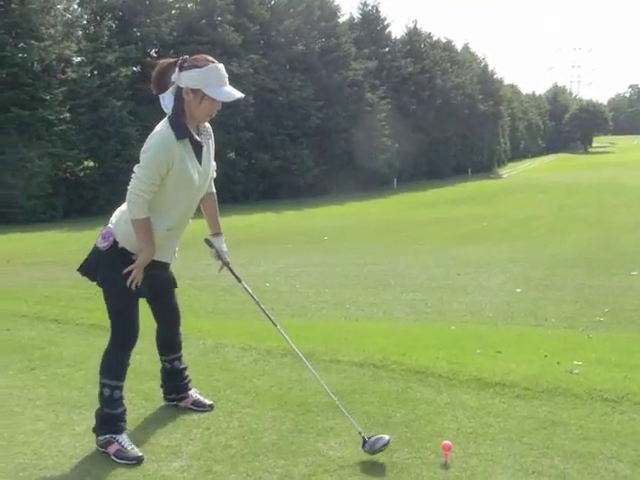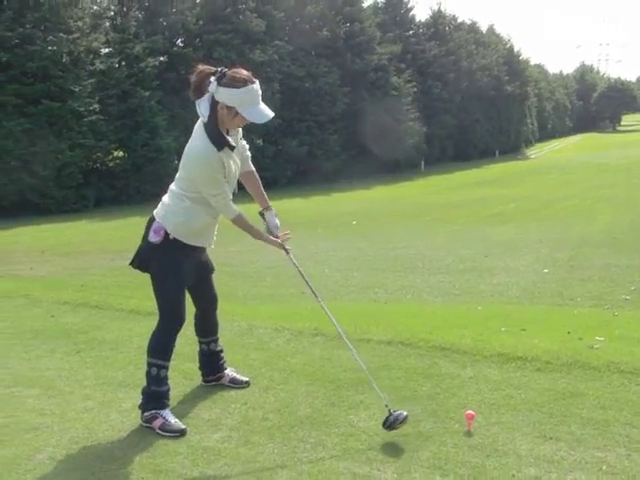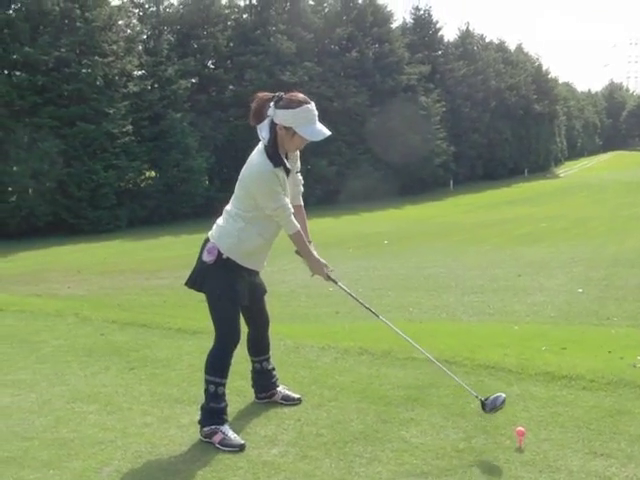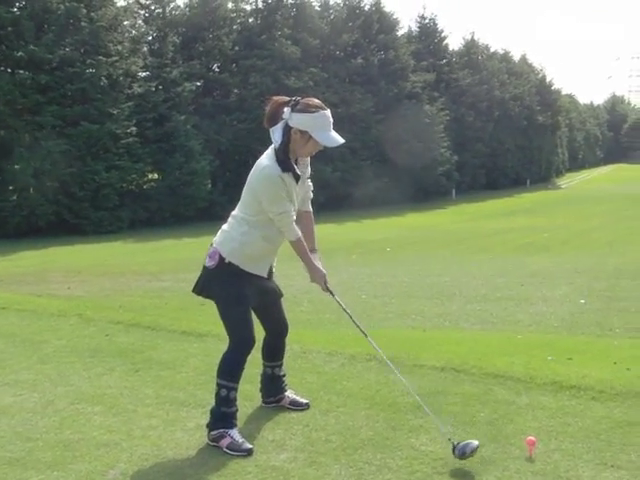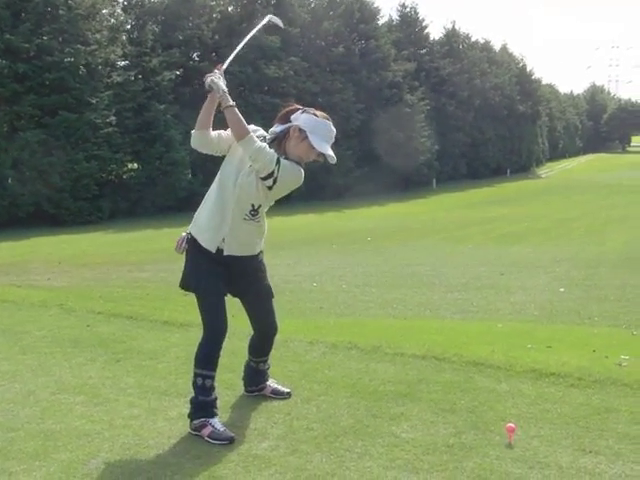
dt=1s
person 1, frame 1
left shoulder: (205, 134)
right shoulder: (165, 140)
left elbow: (207, 188)
right elbow: (137, 201)
left wrist: (217, 237)
right wrist: (145, 253)
left hip: (158, 250)
right hip: (125, 249)
left knee: (170, 321)
right knee: (125, 334)
left ankle: (176, 389)
right ankle: (109, 429)
person 1, frame 2
left shoulder: (229, 126)
right shoulder: (205, 152)
left elbow: (245, 168)
right elbow: (225, 207)
left wrist: (269, 213)
right wrist: (263, 237)
left hip: (192, 237)
right hip: (170, 238)
left knee: (208, 304)
right knee: (172, 317)
left ankle: (213, 369)
right ankle: (153, 406)
person 1, frame 3
left shoulder: (288, 154)
right shoulder: (262, 170)
left elbow: (296, 203)
right elbow: (285, 219)
left wrist: (310, 250)
right wrist: (311, 258)
left hip: (246, 259)
right hip: (224, 258)
left knee: (260, 324)
right knee: (228, 336)
left ankle: (266, 387)
right ankle: (212, 421)
person 1, frame 4
left shoulder: (300, 161)
right shoulder: (269, 173)
left elbow: (304, 211)
right elbow: (288, 228)
left wrist: (315, 255)
right wrist: (310, 266)
left hip: (258, 263)
right hip: (231, 262)
left knee: (278, 328)
right knee: (242, 340)
left ankle: (274, 391)
right ankle: (220, 425)
person 1, frame 5
left shoulder: (292, 173)
right shoulder: (253, 136)
left elbow: (248, 144)
right elbow: (201, 141)
left wrist: (226, 98)
right wrist: (214, 95)
left hip: (246, 255)
right hip: (206, 247)
left knee: (266, 326)
right knee: (215, 329)
left ankle: (255, 380)
right ankle: (201, 413)
